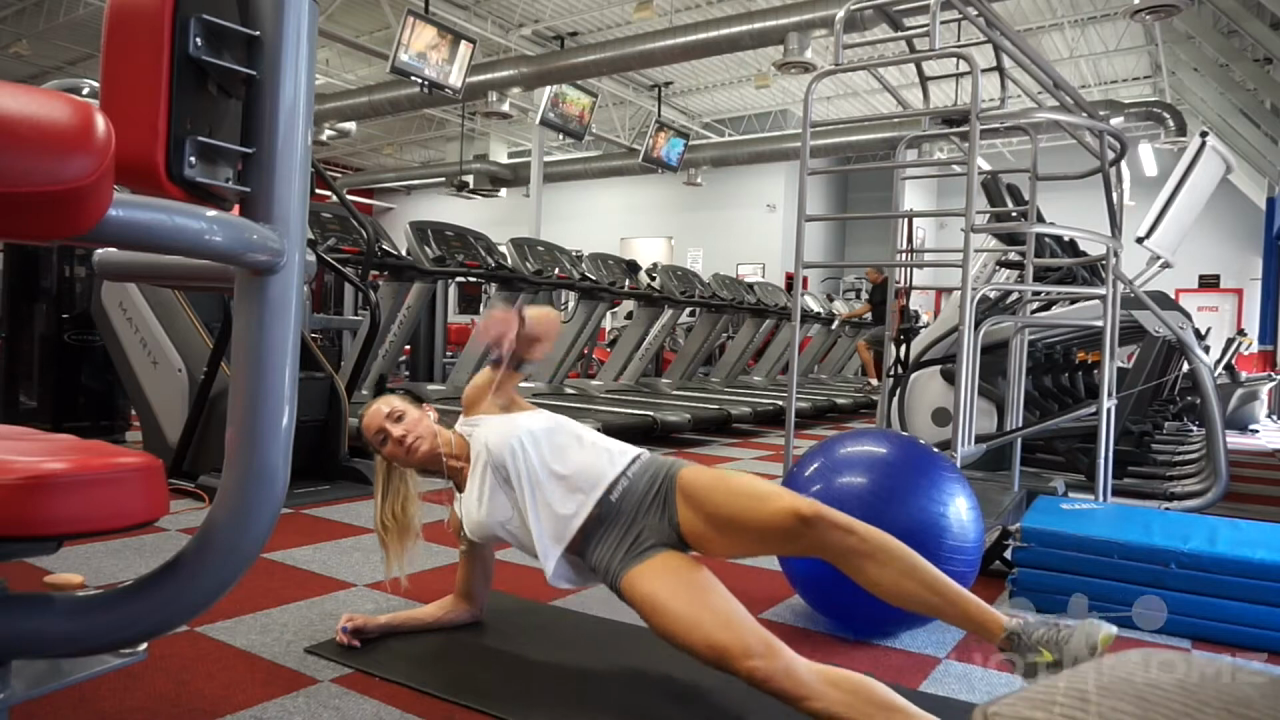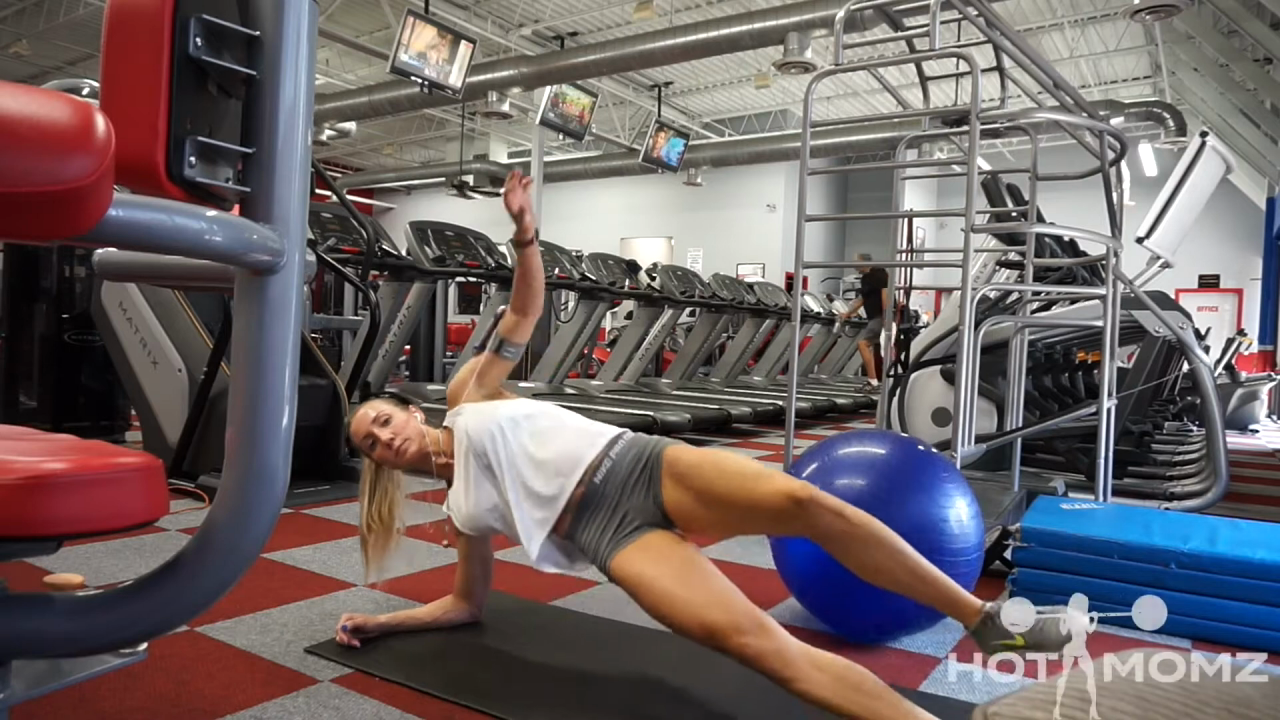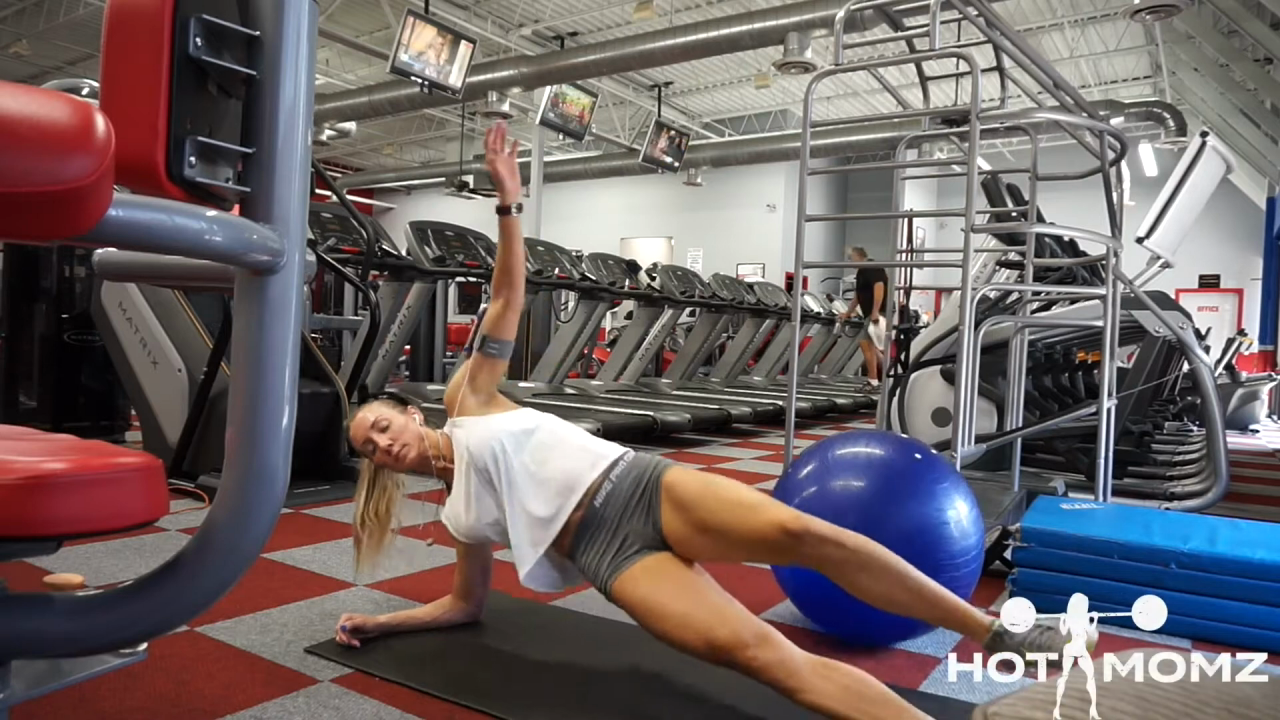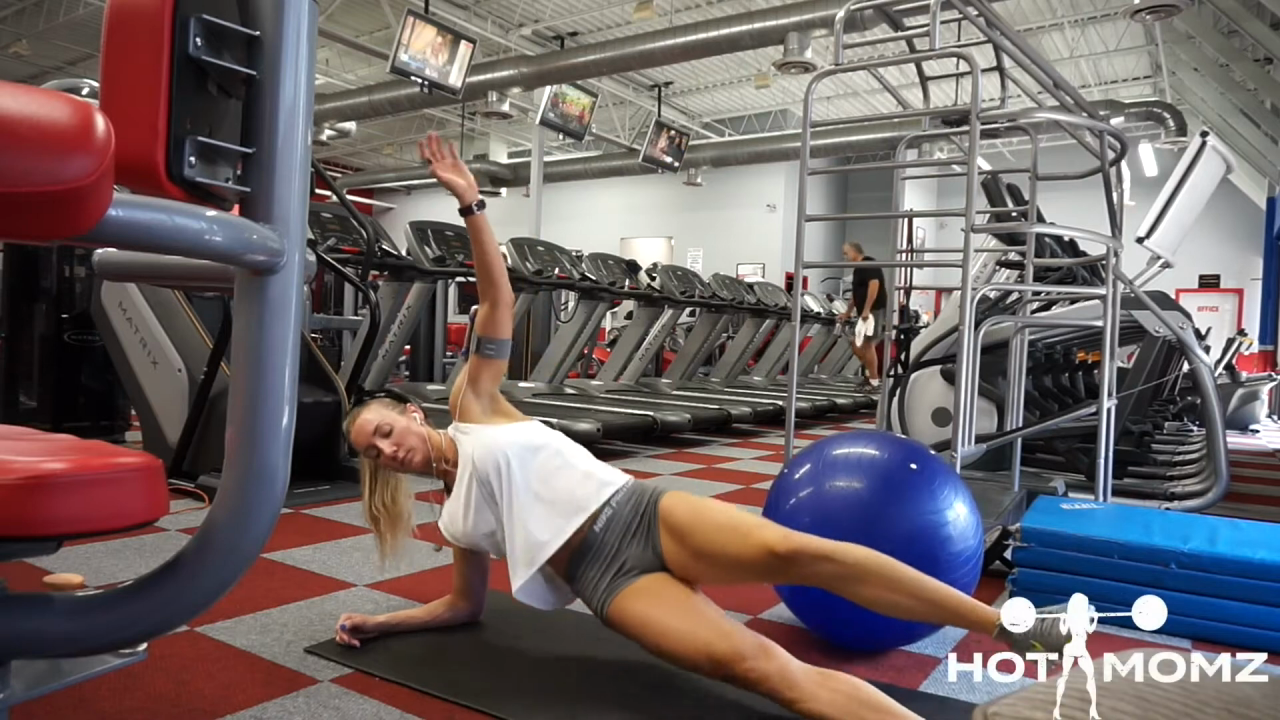
dt=0.2s
person 1, frame 1
left shoulder: (482, 400)
right shoulder: (465, 511)
left elbow: (550, 325)
right elbow: (465, 605)
left wrist: (514, 327)
right wrist: (379, 623)
left hip: (655, 485)
right hip: (626, 551)
left knee: (817, 521)
left ankle: (1013, 634)
person 1, frame 2
left shoulder: (469, 391)
right shoulder: (461, 502)
left elbow: (528, 305)
right elbow: (466, 604)
left wrist: (521, 230)
right wrist: (378, 623)
left hip: (645, 466)
right hip: (613, 531)
left knee: (803, 501)
right knee: (754, 641)
left ankle: (984, 617)
person 1, frame 3
left shoulder: (466, 398)
right shoulder: (459, 509)
left elbow: (510, 295)
right elbow: (466, 604)
left wrist: (508, 199)
right wrist: (379, 625)
left hip: (643, 487)
right hip: (613, 552)
left knee: (803, 534)
right knee: (760, 653)
left ankle: (990, 632)
person 1, frame 4
left shoulder: (469, 402)
right shoulder: (455, 513)
left elbow: (497, 297)
right elbow: (464, 604)
left wrist: (469, 202)
right wrist: (378, 623)
left hip: (637, 512)
right hip: (608, 576)
left knee: (799, 552)
left ankle: (1004, 627)
